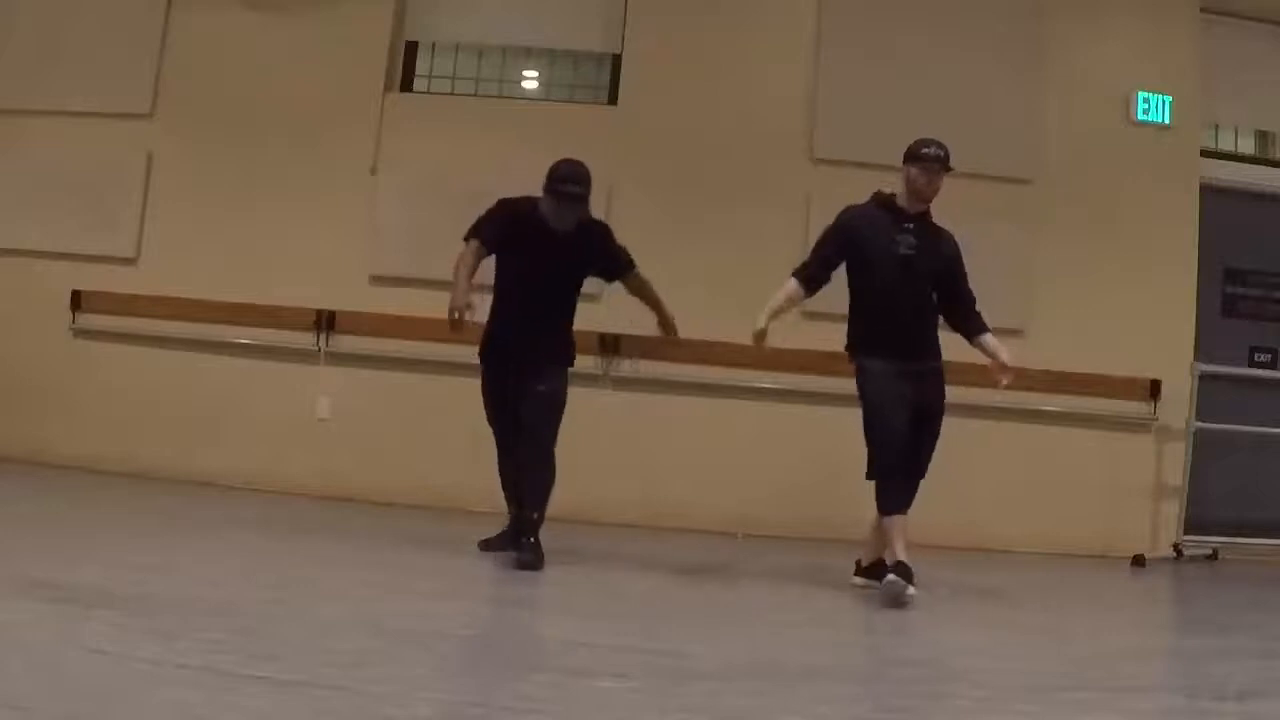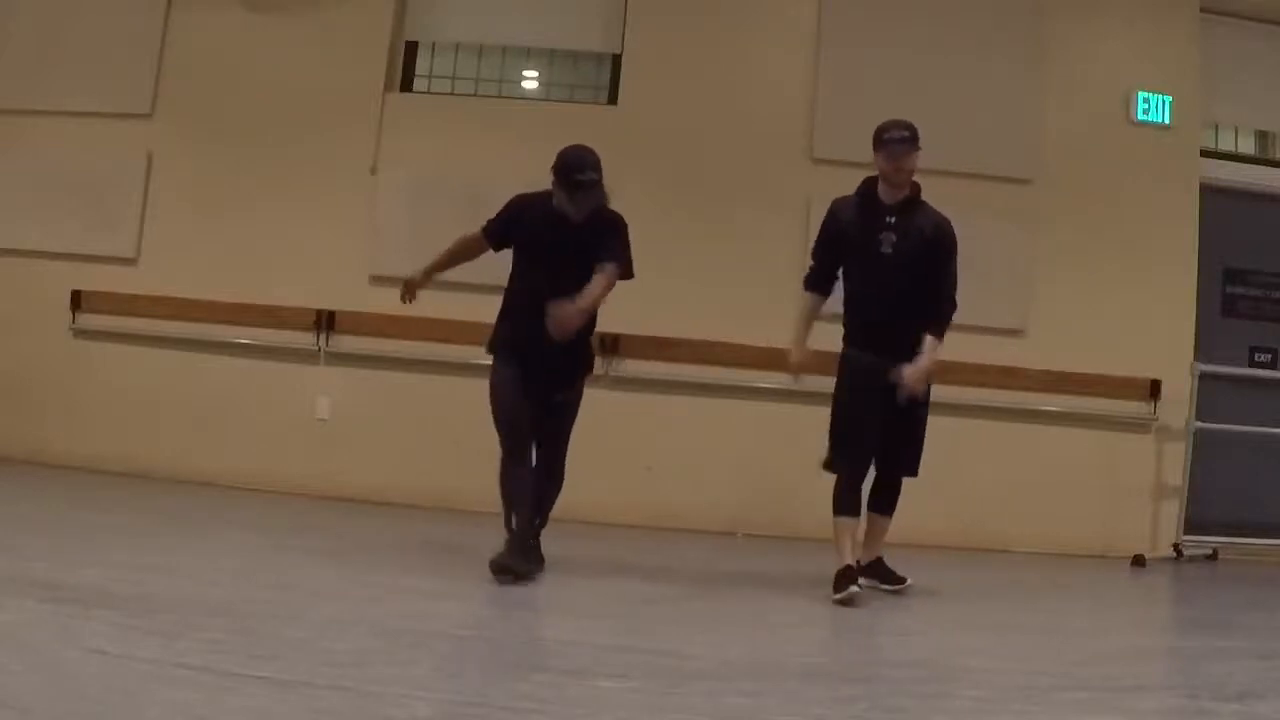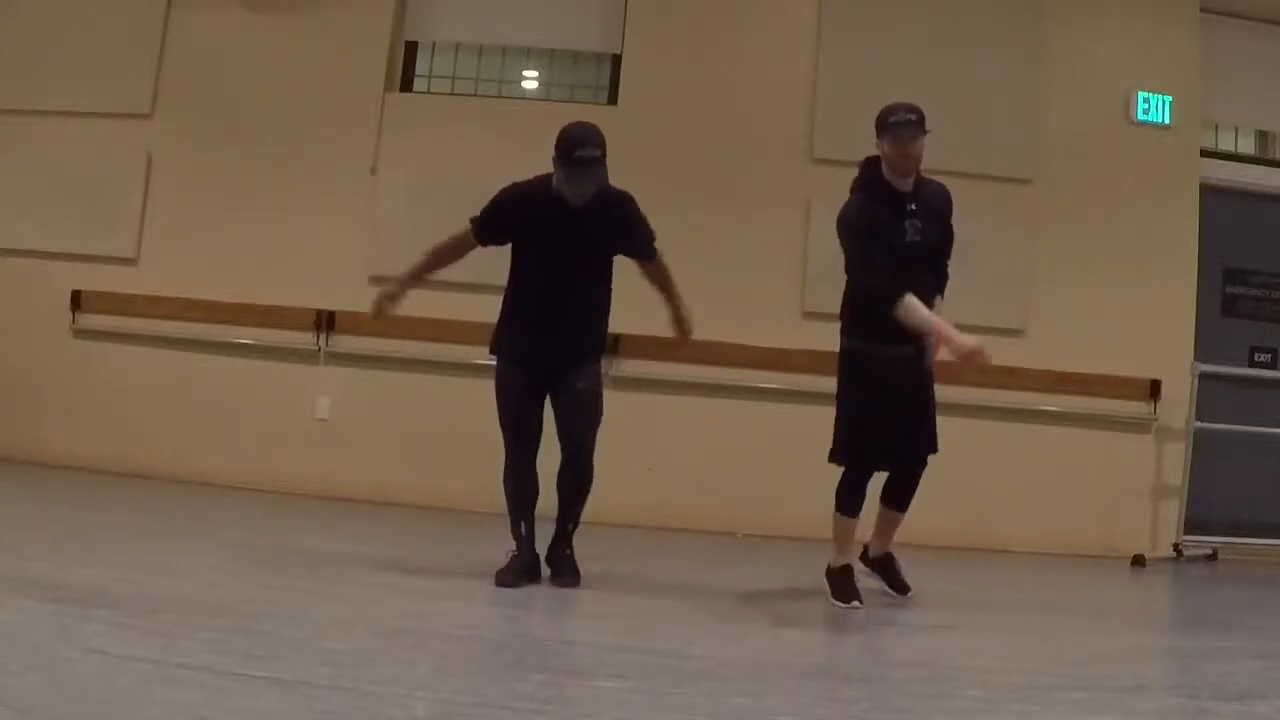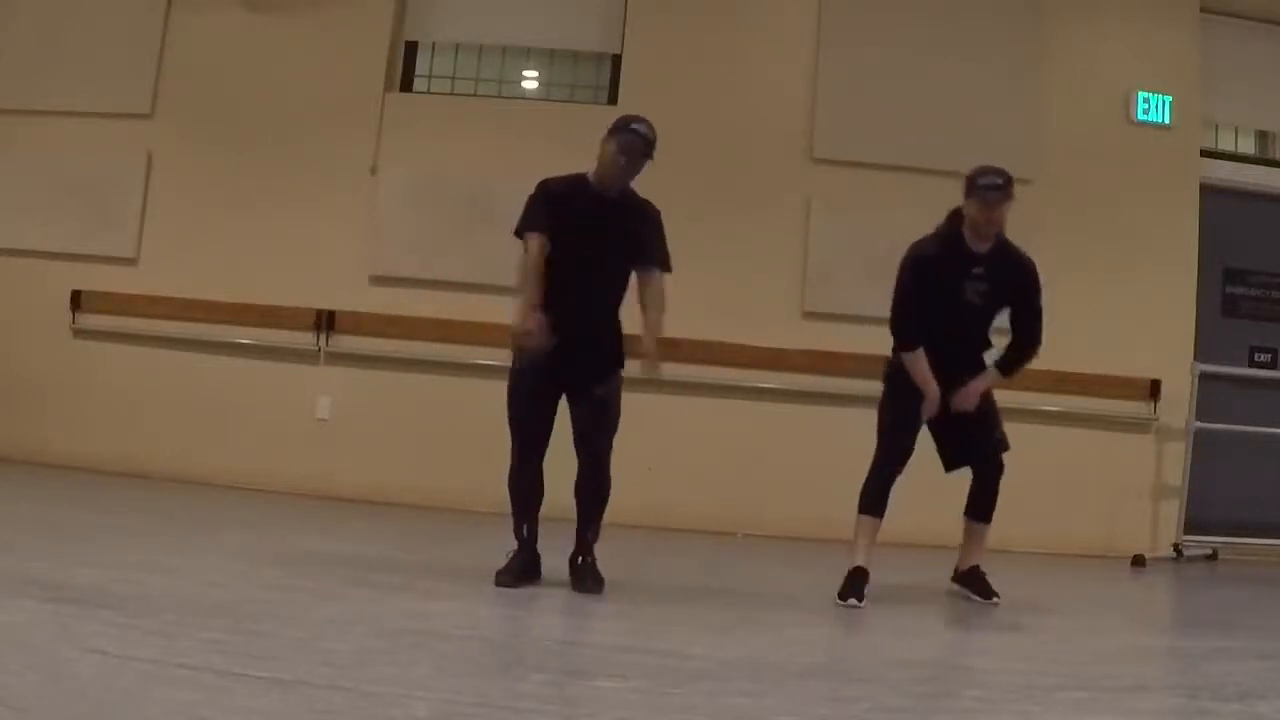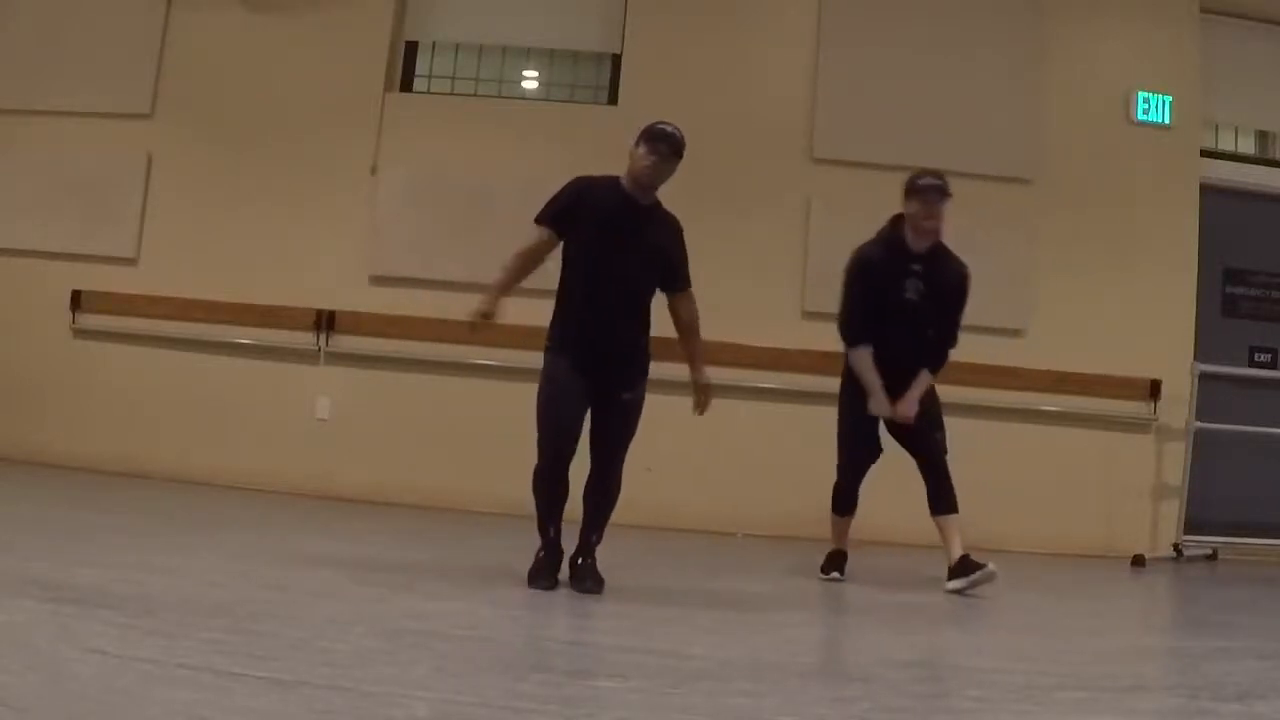
dt=0.7s
person 1, frame 1
left shoulder: (942, 242)
right shoulder: (859, 221)
left elbow: (960, 308)
right elbow: (813, 272)
left wrist: (995, 351)
right wrist: (770, 313)
left hip: (925, 367)
right hip: (876, 361)
left knee: (911, 465)
right knee: (891, 455)
left ankle: (873, 560)
right ankle: (898, 561)
person 1, frame 2
left shoulder: (935, 227)
right shoulder: (845, 213)
left elbow: (942, 303)
right elbow: (820, 278)
left wrist: (925, 362)
right wrist: (800, 338)
left hip: (912, 363)
right hip: (861, 356)
left knee: (895, 464)
right knee: (852, 460)
left ankle: (871, 557)
right ankle: (846, 565)
person 1, frame 3
left shoulder: (938, 199)
right shoulder: (860, 211)
right elbow: (884, 287)
left wrist: (935, 334)
right wrist: (949, 334)
left hip: (914, 349)
right hip: (869, 349)
left knee: (913, 456)
right knee: (862, 460)
left ankle: (878, 550)
right ankle: (840, 564)
person 1, frame 4
left shoulder: (1019, 269)
right shoulder: (927, 255)
left elbow: (1027, 340)
right elbow: (904, 331)
left wrist: (980, 385)
right wrist: (929, 391)
left hip: (969, 374)
right hip: (912, 373)
left knee: (990, 464)
right knee: (887, 461)
left ankle: (969, 566)
right ankle: (858, 567)
person 1, frame 5
left shoulder: (952, 272)
right shoulder: (870, 257)
left elbow: (943, 342)
right elbow: (851, 330)
left wrist: (912, 395)
right wrist: (874, 392)
left hip: (916, 378)
right hip: (863, 377)
left knee: (936, 462)
right knee: (853, 463)
left ankle: (958, 561)
right ankle: (837, 551)
person 2, frame 1
left shoulder: (591, 236)
right shoulder: (508, 214)
left elbow: (629, 275)
right elbow: (472, 251)
left wrist: (661, 313)
right wrist: (460, 293)
left hip: (548, 357)
right hip: (499, 350)
left knee: (539, 442)
right knee: (507, 441)
left ankle: (531, 534)
right ankle: (517, 523)
person 2, frame 2
left shoulder: (609, 227)
right shoulder: (524, 210)
left elbow: (607, 275)
right elbow: (476, 242)
left wrist: (579, 308)
right wrist: (426, 274)
left hip: (566, 359)
right hip: (514, 351)
left knee: (551, 453)
right knee: (515, 445)
left ankle: (531, 539)
right ankle: (516, 542)
person 2, frame 3
left shoulder: (617, 208)
right shoulder: (520, 200)
left elbow: (650, 259)
right elbow: (465, 241)
left wrist: (676, 307)
right wrist: (404, 283)
left hip: (580, 356)
right hip: (518, 351)
left knee: (579, 453)
right knee: (520, 453)
left ankle: (562, 547)
right ankle: (524, 552)
person 2, frame 4
left shoulder: (642, 216)
right shoulder: (555, 193)
left elbow: (652, 279)
right elbow: (534, 251)
left wrist: (650, 336)
right wrist: (529, 309)
left hip: (599, 358)
right hip: (538, 350)
left knee: (595, 460)
right knee: (526, 454)
left ankle: (585, 556)
right ankle: (525, 552)
person 2, frame 5
left shoulder: (667, 228)
right shoulder: (585, 194)
left elbow: (681, 299)
right elbow: (541, 244)
left wrist: (697, 368)
right wrist: (495, 292)
left hip: (628, 362)
right hip: (570, 351)
left knee: (609, 465)
right knee: (554, 453)
left ankle: (586, 556)
right ankle: (548, 549)
